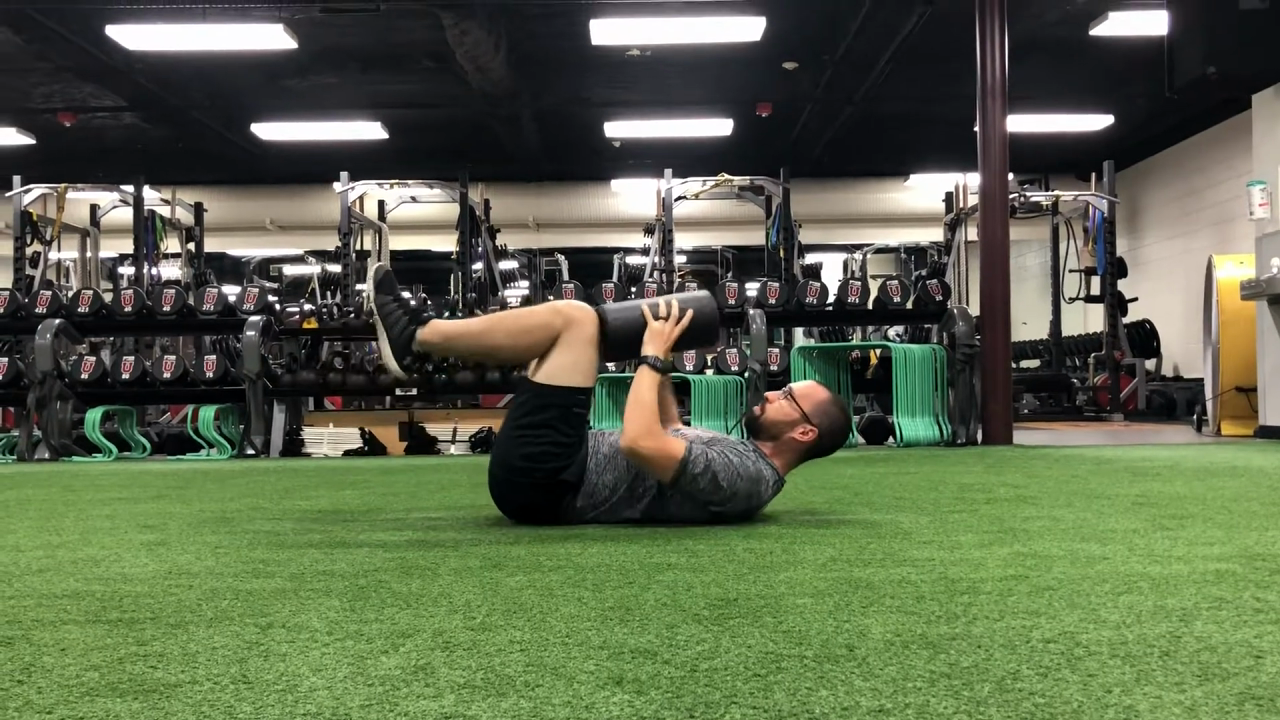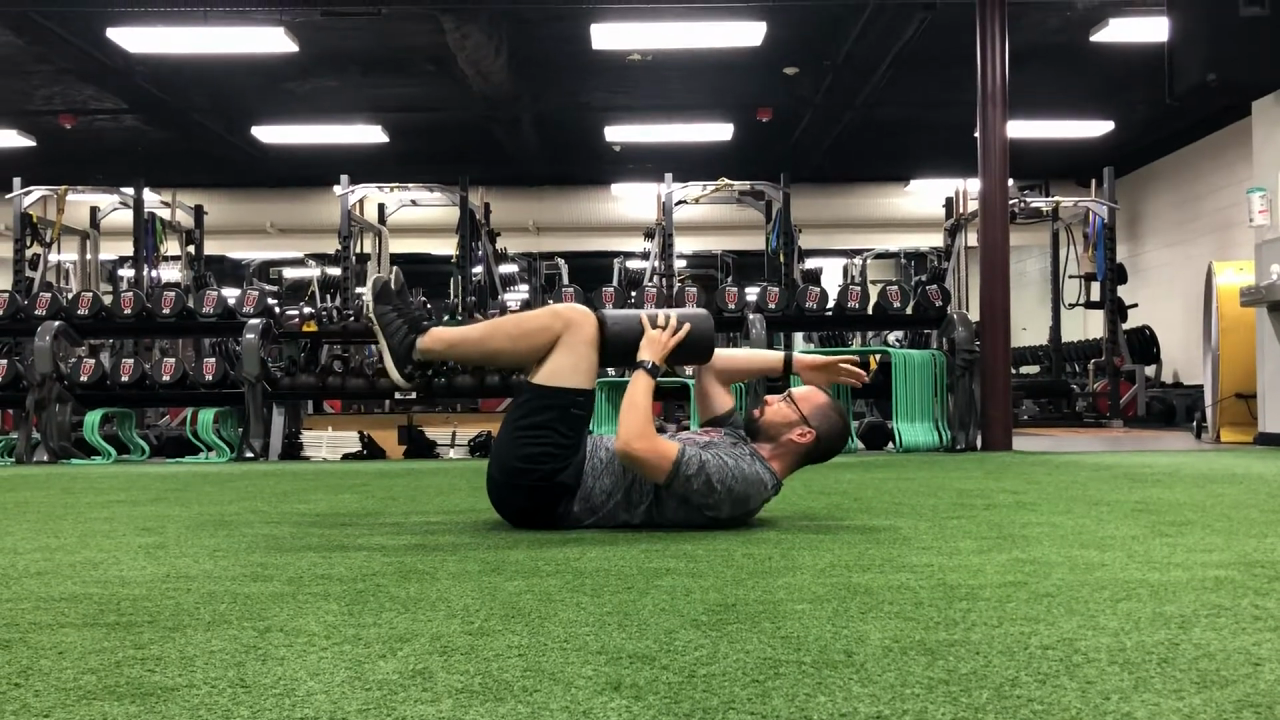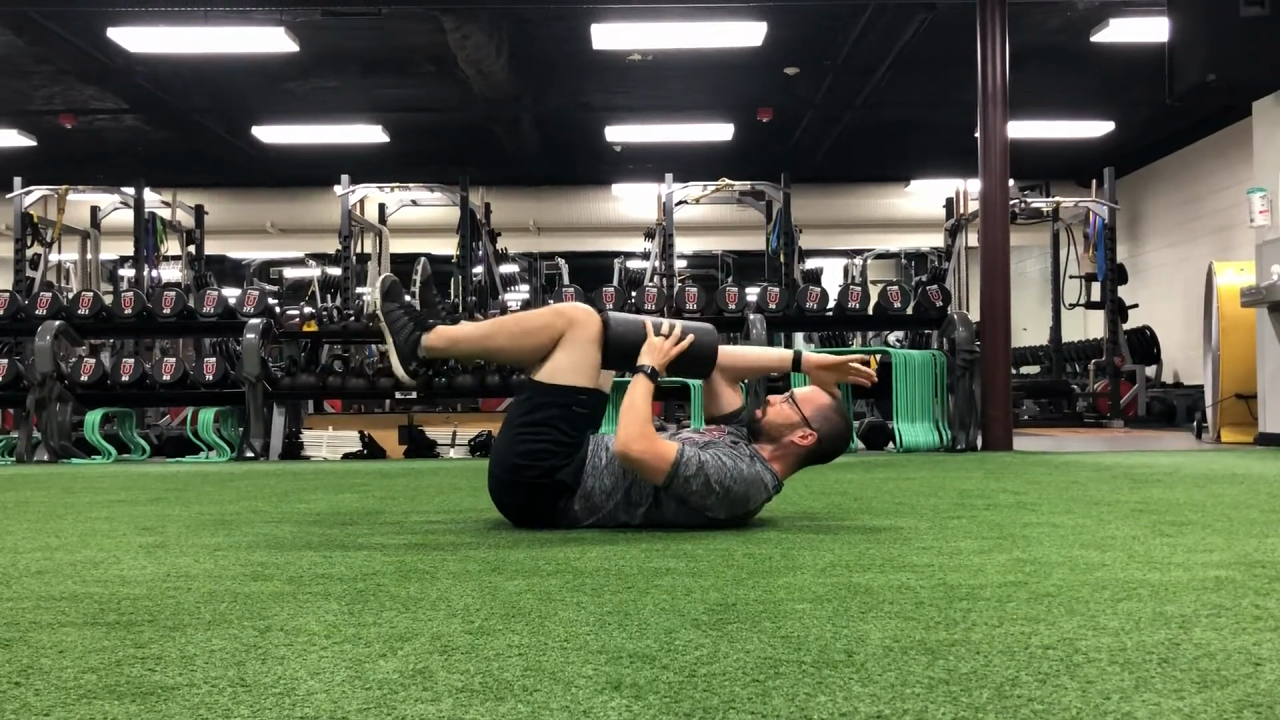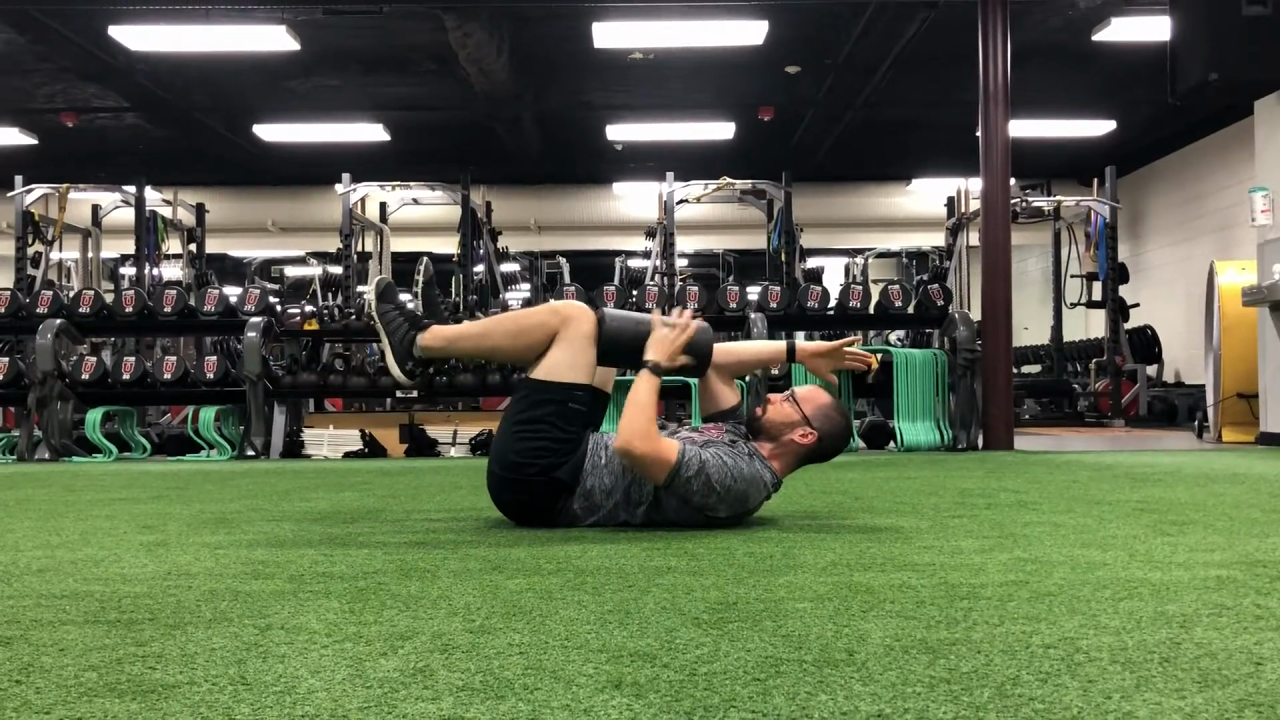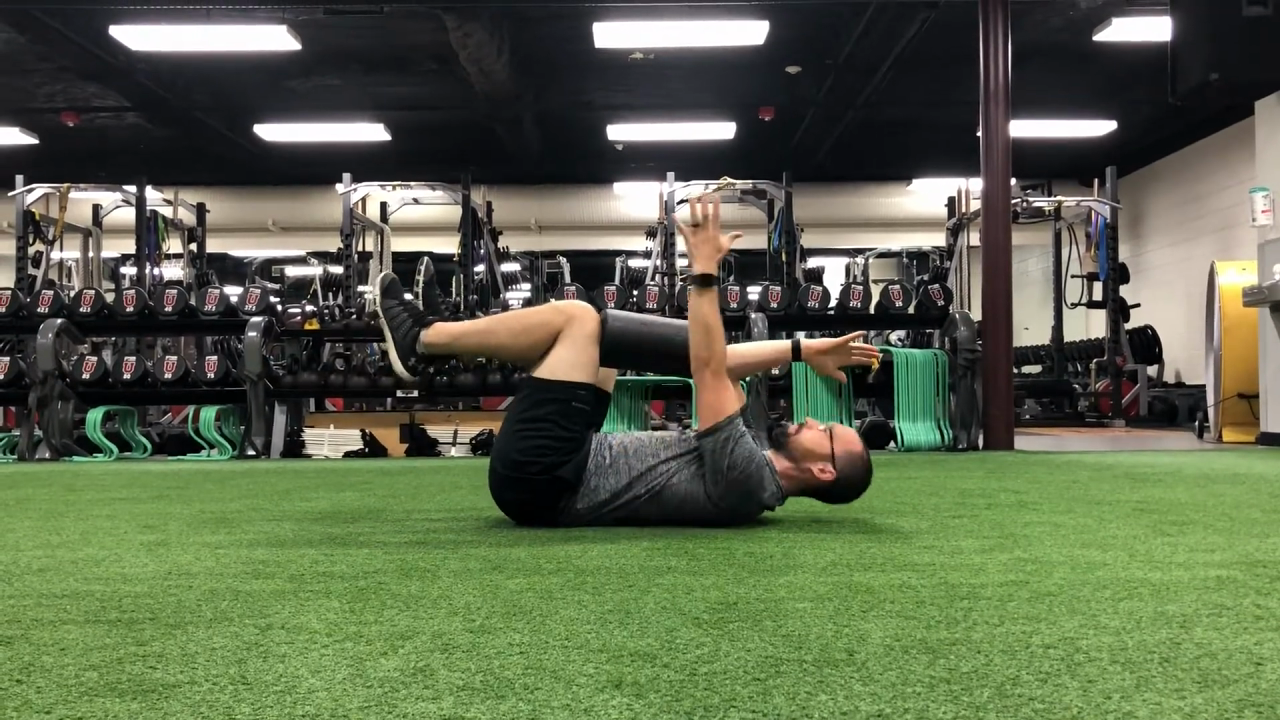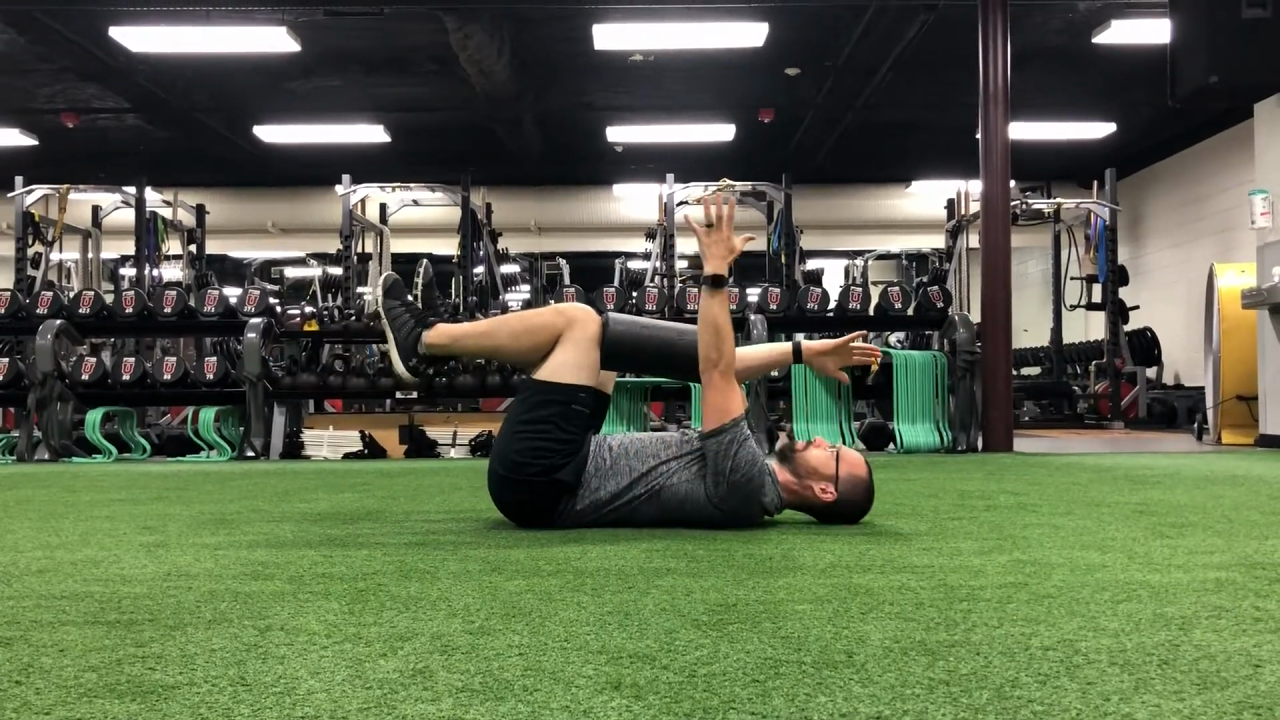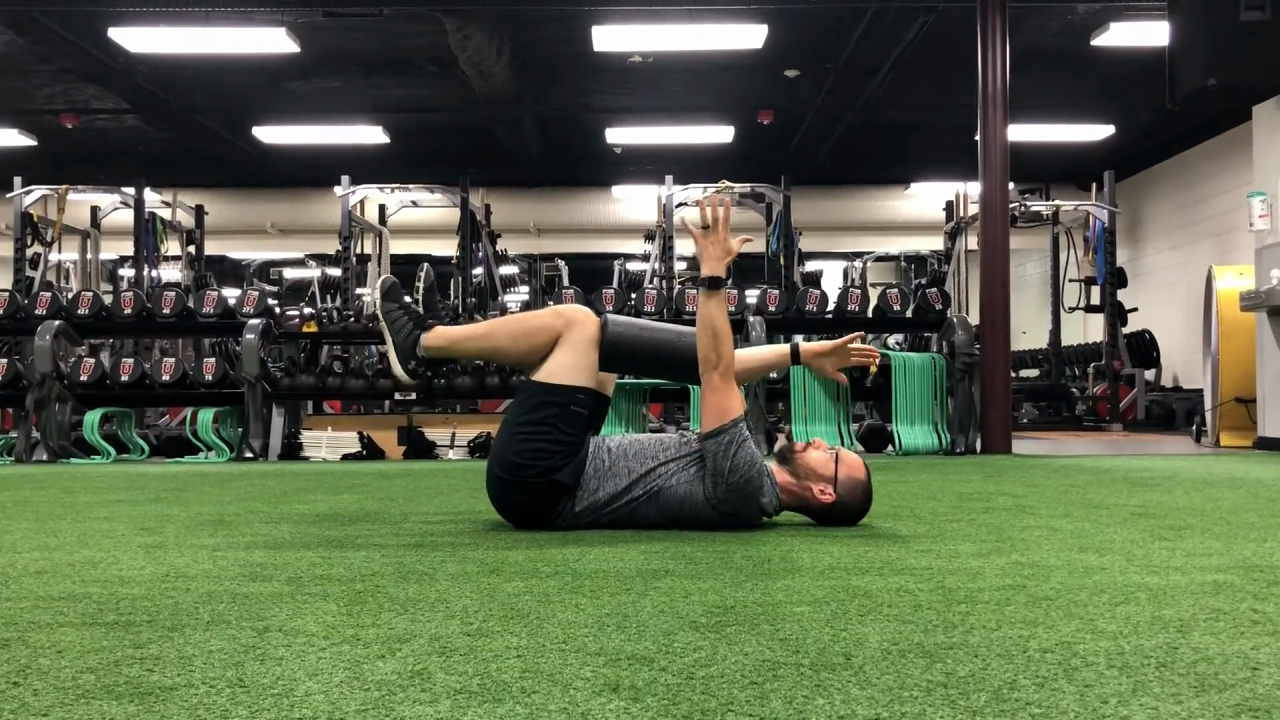
dt=0.4s
person 1, frame 1
left shoulder: (743, 478)
right shoulder: (743, 459)
left elbow: (638, 443)
right elbow: (664, 429)
left wrist: (653, 355)
right wrist: (658, 362)
left hip: (539, 478)
right hip: (548, 476)
left knee: (575, 318)
right knee: (554, 334)
left ankle: (415, 337)
right ankle: (417, 342)
person 1, frame 2
left shoulder: (739, 478)
right shoulder: (740, 452)
left elbow: (633, 445)
right elbow: (711, 367)
left wrist: (648, 361)
right wrist: (794, 362)
left hip: (537, 482)
right hip: (547, 480)
left knee: (573, 321)
right knee: (565, 333)
left ankle: (418, 347)
right ankle: (425, 338)
person 1, frame 3
left shoulder: (737, 479)
right shoulder: (742, 448)
left elbow: (632, 447)
right elbow: (717, 362)
left wrist: (648, 366)
right wrist: (803, 360)
left hip: (539, 482)
right hip: (553, 479)
left knee: (577, 320)
right knee: (587, 338)
left ankle: (422, 342)
right ankle: (445, 332)
person 1, frame 4
left shoulder: (736, 478)
right shoulder: (740, 444)
left elbow: (633, 444)
right elbow: (713, 361)
left wrist: (654, 362)
right wrist: (797, 350)
left hip: (536, 479)
right hip: (554, 476)
left knee: (574, 317)
right knee: (598, 336)
left ankle: (420, 343)
right ankle: (442, 335)
person 1, frame 5
left shoulder: (746, 477)
right shoulder: (754, 462)
left elbow: (708, 370)
right elbow: (720, 367)
left wrist: (704, 270)
right wrist: (802, 349)
left hip: (539, 478)
right hip: (554, 477)
left knee: (579, 318)
right knee: (594, 337)
left ankle: (422, 338)
right ankle: (439, 332)
person 1, frame 6
left shoulder: (746, 483)
right shoulder: (755, 473)
left elbow: (716, 372)
right elbow: (723, 372)
left wrist: (716, 271)
right wrist: (804, 350)
left hip: (537, 479)
right hip: (555, 476)
left knee: (578, 320)
right knee: (594, 342)
left ankle: (424, 340)
right ankle: (441, 334)
person 1, frame 7
left shoulder: (744, 487)
right shoulder: (753, 479)
left elbow: (716, 374)
right elbow: (722, 371)
left wrist: (713, 273)
right wrist: (803, 352)
left hip: (535, 482)
right hip: (550, 480)
left knee: (578, 321)
right knee: (594, 342)
left ankle: (422, 343)
right ankle: (435, 340)
